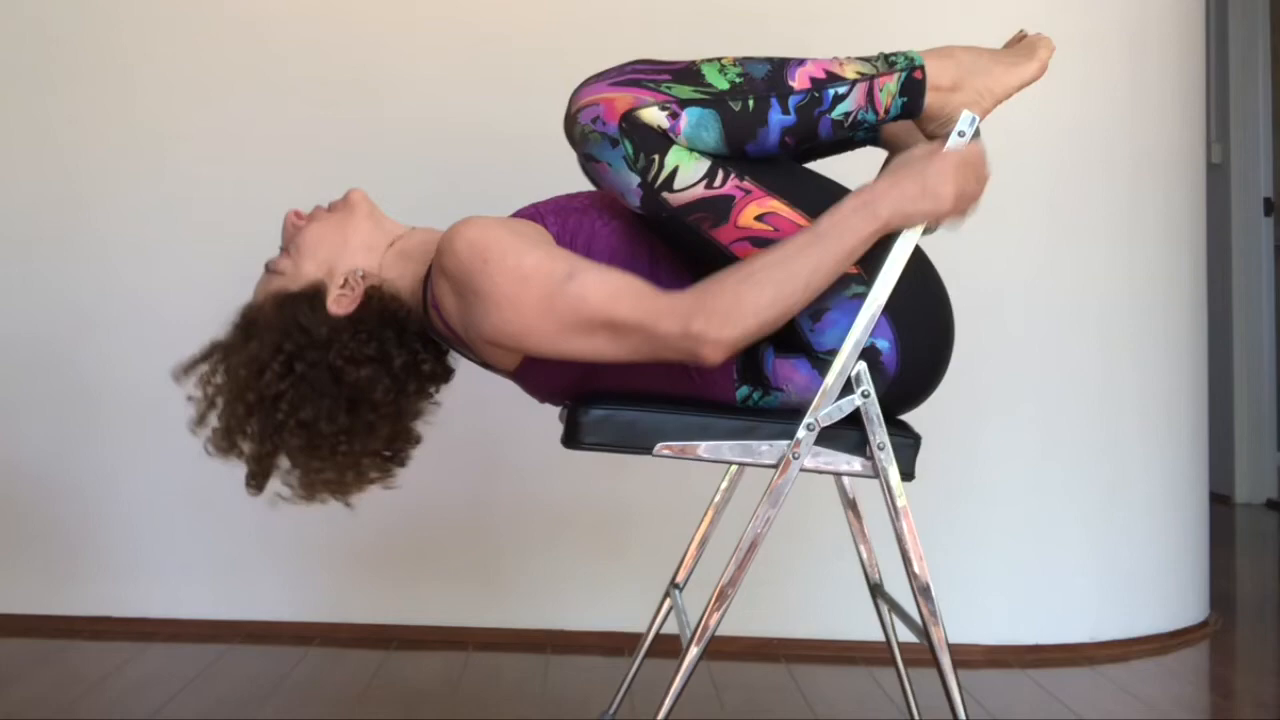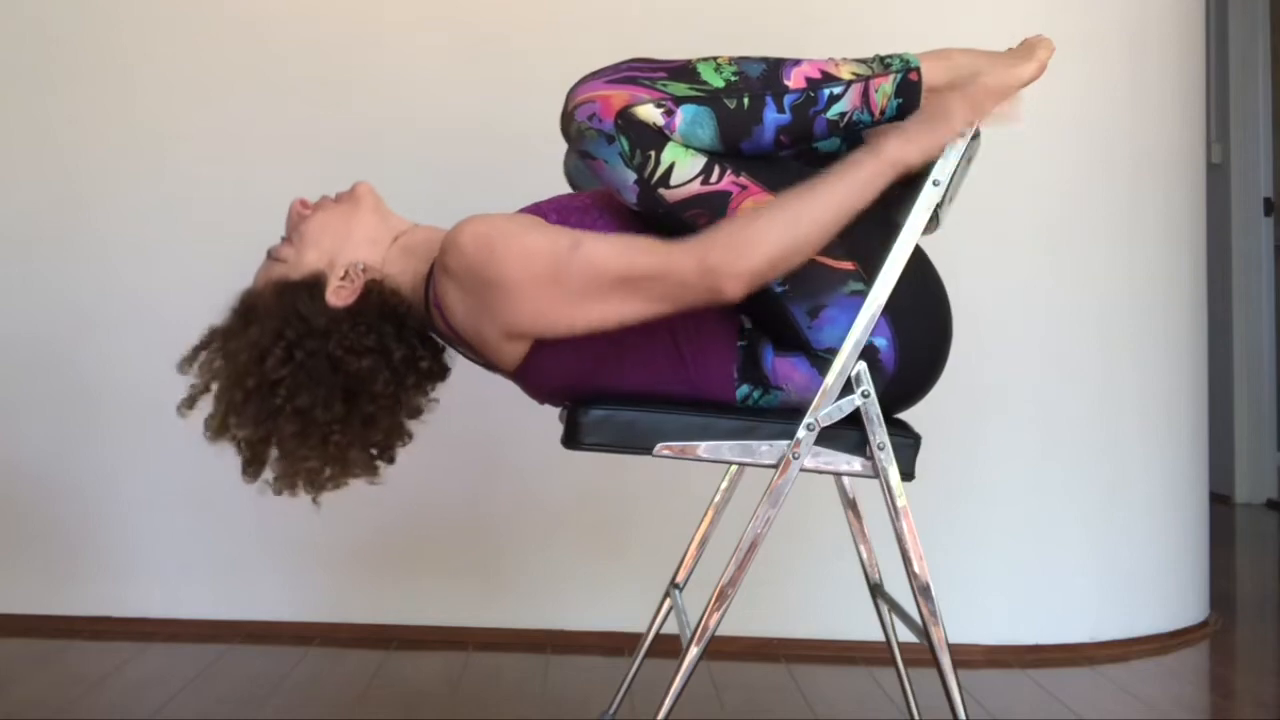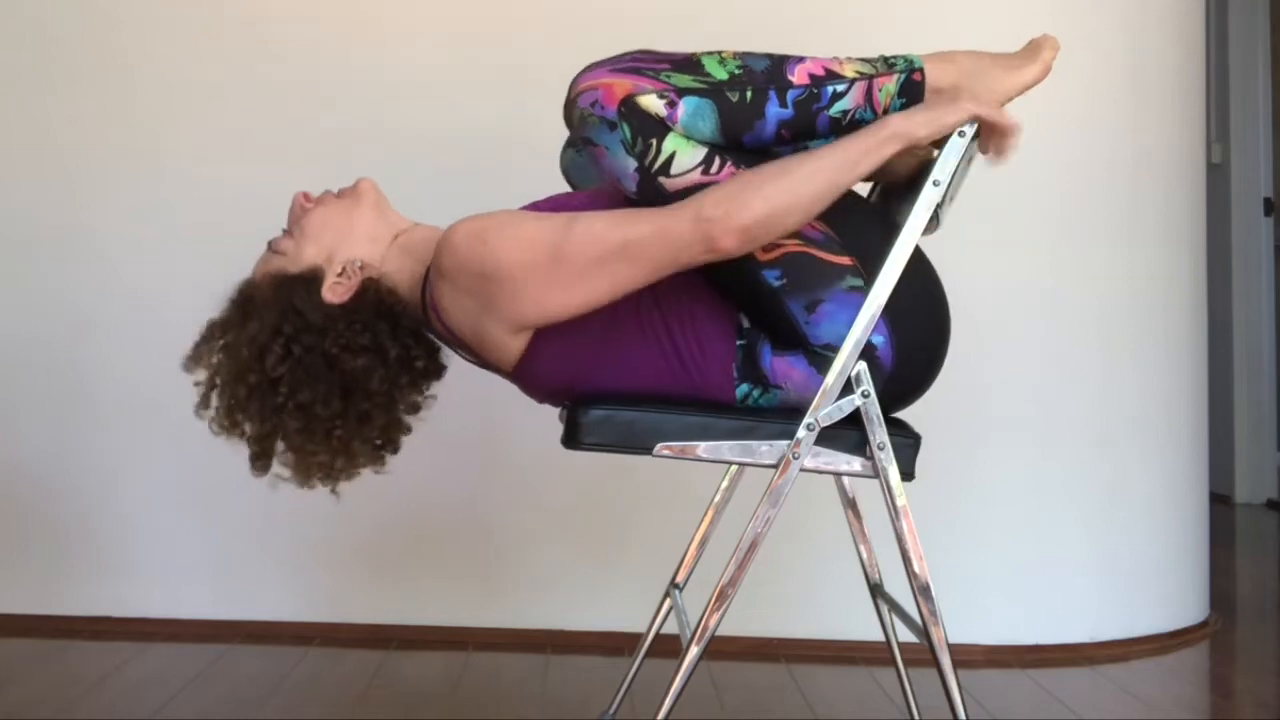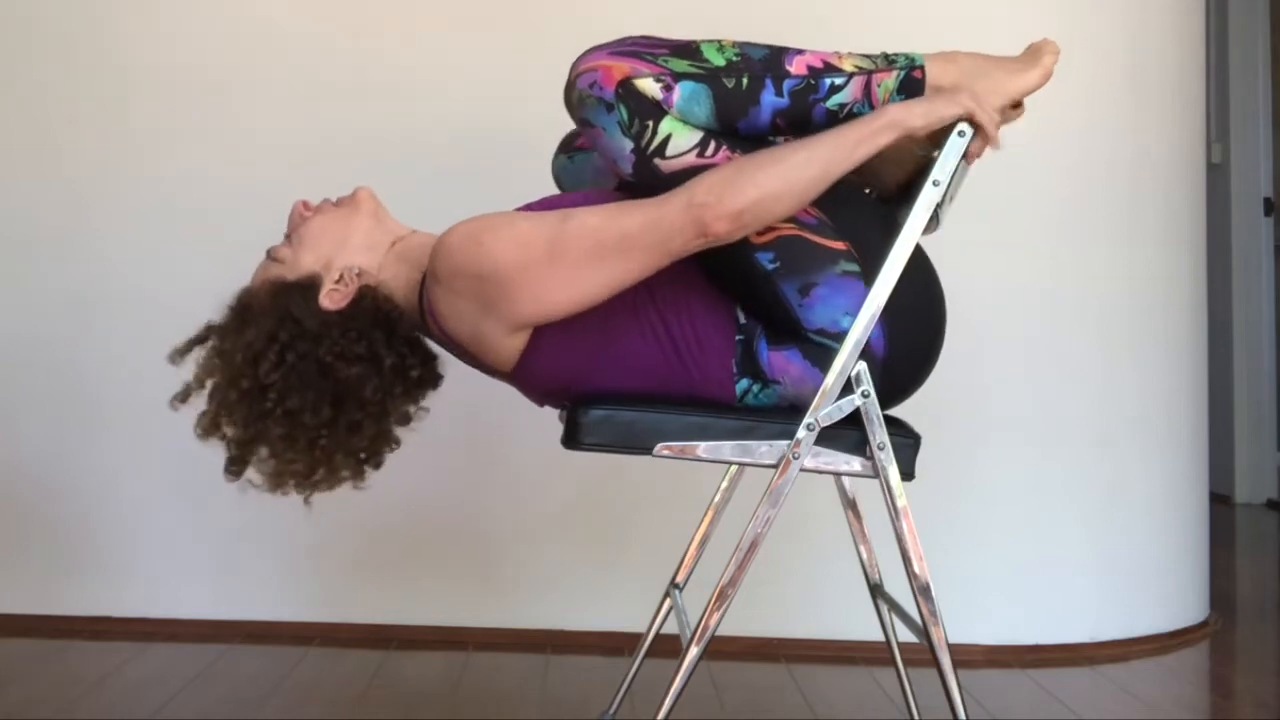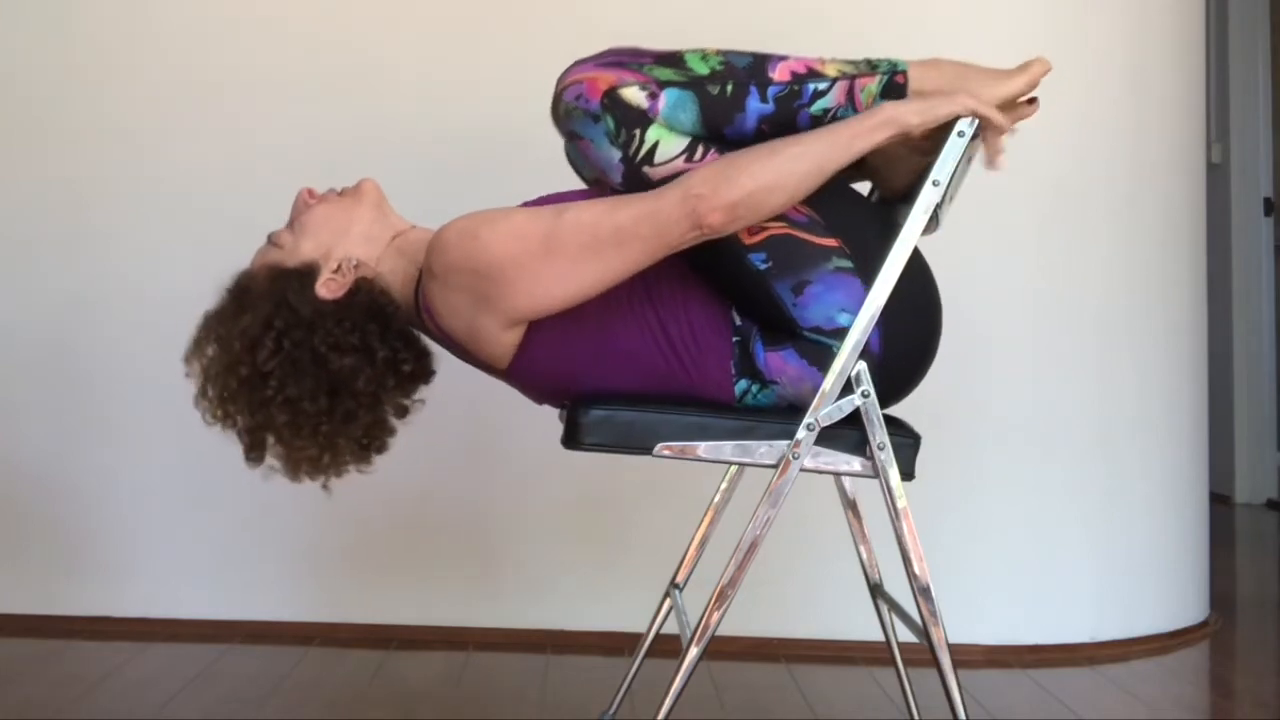
dt=0.4s
person 1, frame 1
left shoulder: (453, 283)
right shoulder: (472, 264)
right elbow: (701, 330)
right wrist: (887, 203)
left hip: (801, 331)
right hip: (846, 347)
left knee: (624, 128)
right knee: (616, 106)
left ankle: (913, 115)
right ankle: (937, 81)
person 1, frame 2
left shoulder: (461, 284)
right shoulder: (478, 263)
right elbow: (716, 270)
right wrist: (896, 149)
left hip: (786, 347)
right hip: (840, 347)
left knee: (603, 153)
right knee: (613, 105)
left ankle: (909, 101)
right ankle: (924, 84)
person 1, frame 3
left shoulder: (460, 283)
right shoulder: (475, 262)
left elbow: (667, 227)
right elbow: (713, 227)
right wrist: (904, 128)
left hip: (773, 336)
right hip: (835, 347)
left knee: (599, 148)
right knee: (616, 93)
right ankle: (931, 85)
person 1, frame 4
left shoulder: (462, 289)
right shoulder: (476, 266)
left elbow: (667, 220)
right elbow: (707, 215)
right wrist: (903, 118)
left hip: (778, 345)
right hip: (834, 340)
left knee: (589, 155)
right knee: (616, 80)
right ankle: (934, 82)
person 1, frame 5
left shoulder: (462, 279)
right shoulder: (470, 261)
left elbow: (667, 216)
right elbow: (702, 208)
right wrist: (900, 114)
left hip: (780, 334)
right hip: (831, 342)
right knee: (603, 90)
left ankle: (902, 149)
right ankle: (911, 93)
